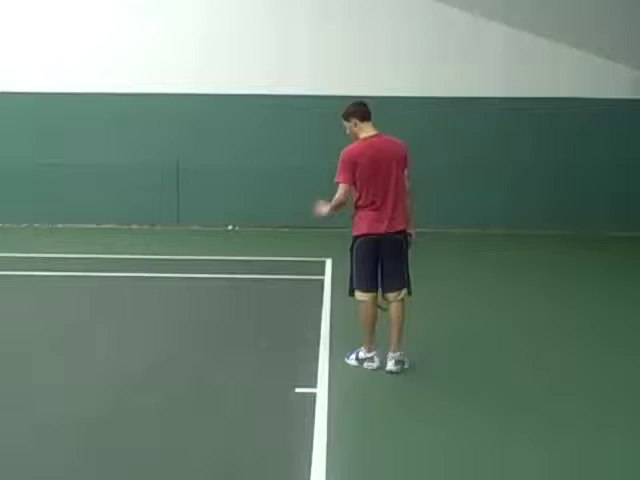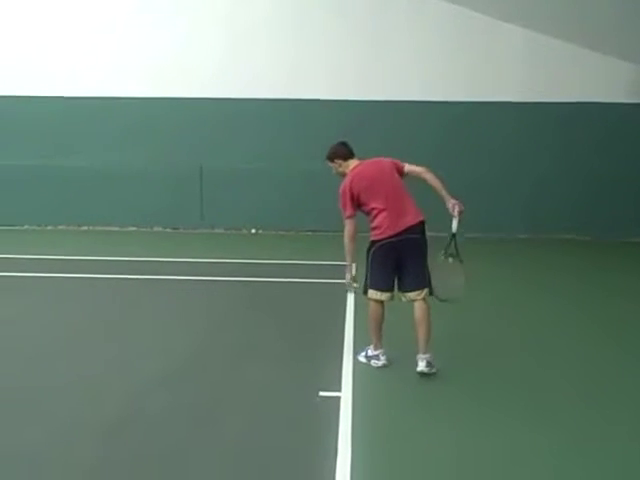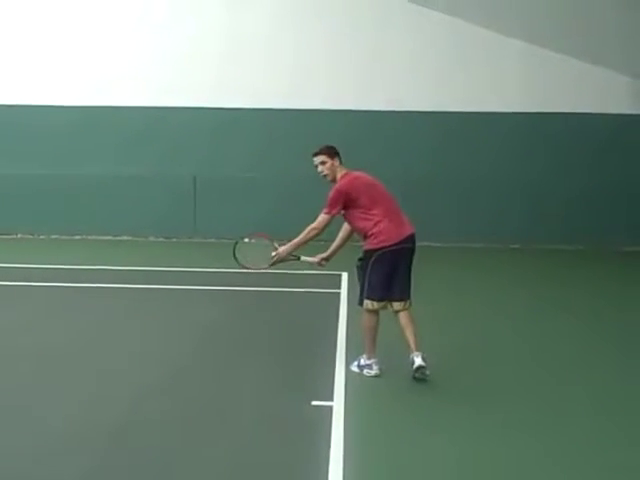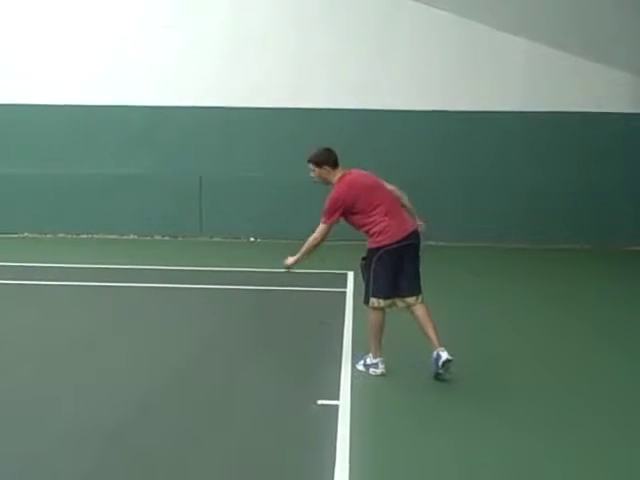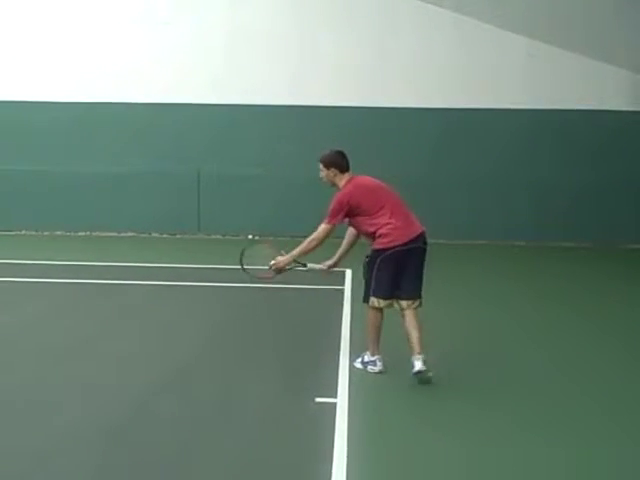
dt=1s
person 1, frame 1
left shoulder: (351, 153)
right shoulder: (399, 147)
left elbow: (342, 197)
right elbow: (406, 190)
left wrist: (327, 209)
right wrist: (409, 225)
left hip: (365, 232)
right hip: (396, 231)
left knee: (365, 295)
right knee: (396, 295)
left ankle: (368, 353)
right ankle: (395, 355)
person 1, frame 2
left shoulder: (347, 185)
right shoulder: (383, 162)
left elbow: (350, 231)
right elbow: (422, 171)
left wrist: (350, 269)
right wrist: (448, 199)
left hip: (385, 237)
right hip: (414, 229)
left knee: (376, 296)
right knee: (420, 296)
left ankle: (376, 352)
right ankle: (424, 357)
person 1, frame 3
left shoulder: (342, 187)
right shoulder: (357, 180)
left elbow: (317, 227)
right elbow: (350, 224)
left wrist: (288, 248)
right wrist: (328, 254)
left hip: (382, 245)
right hip: (405, 239)
left knee: (370, 304)
right knee: (401, 304)
left ankle: (369, 361)
right ankle: (416, 356)
person 1, frame 4
left shoulder: (338, 195)
right shoulder: (359, 175)
left elbow: (319, 236)
right elbow: (394, 192)
left wrist: (296, 258)
right wrist: (414, 218)
left hip: (385, 243)
right hip: (408, 235)
left knee: (376, 302)
right knee: (413, 298)
left ankle: (375, 360)
right ankle: (439, 351)
person 1, frame 5
left shoulder: (344, 196)
right shoulder: (364, 184)
left elbow: (319, 237)
right elbow: (356, 227)
left wrist: (288, 259)
right wrist: (335, 259)
left hip: (391, 245)
right hip: (416, 239)
left knee: (376, 302)
right knee: (409, 304)
left ankle: (373, 358)
right ankle: (417, 358)
